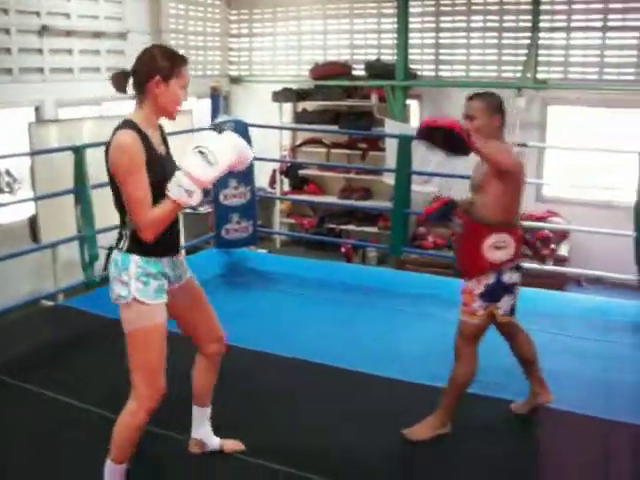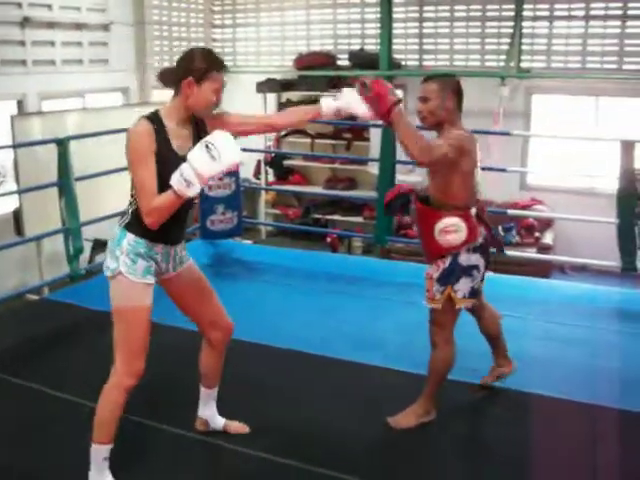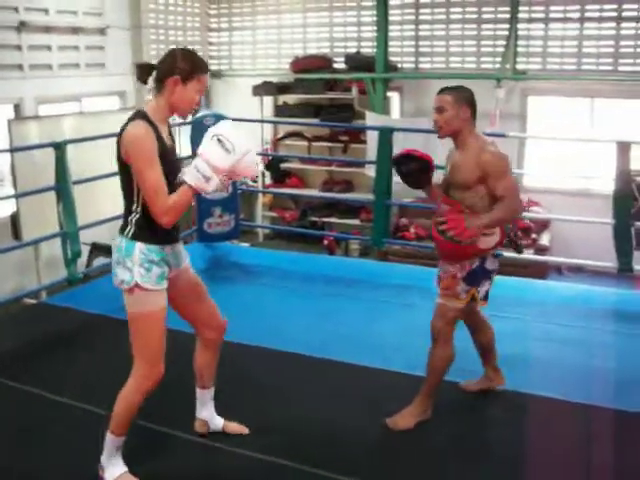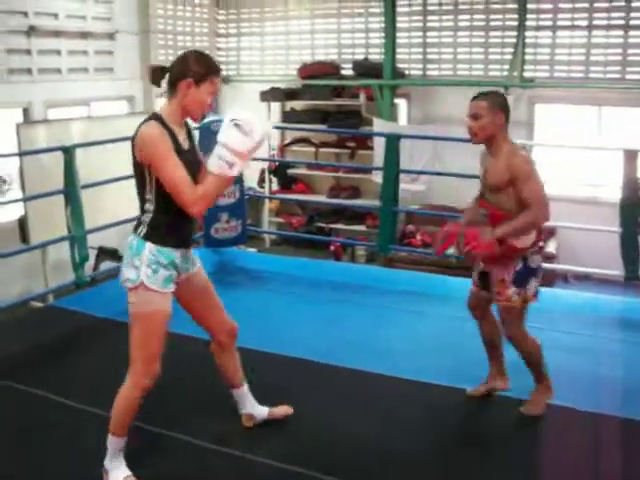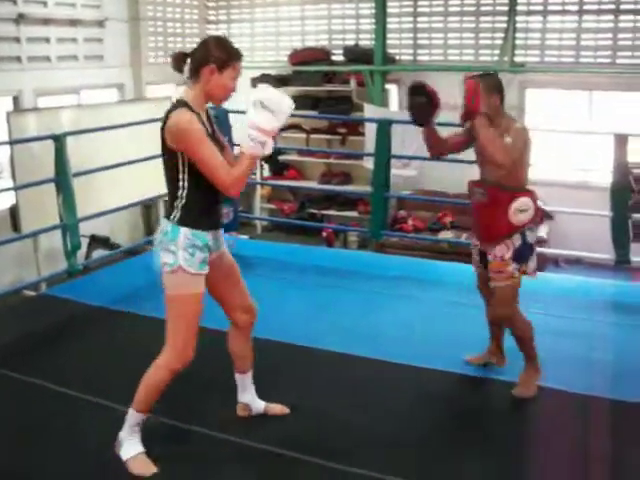
dt=0.3s
person 1, frame 1
left shoulder: (156, 131)
right shoulder: (126, 142)
right elbow: (146, 228)
left wrist: (214, 163)
right wrist: (192, 180)
left hip: (171, 261)
right hip: (138, 269)
left knee: (213, 343)
right knee: (149, 392)
left ankle: (202, 436)
person 1, frame 2
left shoulder: (203, 123)
right shoulder: (145, 131)
left elbow: (273, 122)
right elbow: (151, 214)
left wrist: (331, 106)
right wrist: (195, 175)
left hip: (173, 251)
right hip: (135, 252)
left knee: (219, 329)
right knee: (128, 372)
left ankle: (207, 414)
person 1, frame 3
left shoulder: (164, 126)
right shoulder: (138, 131)
right elbow: (164, 212)
left wrist: (220, 169)
right wrist: (207, 168)
left hip: (170, 251)
right hip: (140, 257)
left knee: (212, 328)
right knee: (149, 373)
left ankle: (206, 417)
person 1, frame 4
left shoulder: (184, 129)
right shoulder: (152, 133)
left elbow: (202, 186)
right elbow: (195, 203)
left hip: (182, 254)
right hip: (152, 257)
left knee: (225, 332)
right knee: (144, 374)
left ankle: (250, 410)
person 1, frame 5
left shoulder: (201, 113)
right shoulder: (182, 119)
left elbow: (225, 169)
right elbow: (230, 184)
left wrist: (258, 132)
right wrist: (259, 134)
left hip: (209, 234)
right hip: (182, 241)
left knee: (243, 316)
right knee: (179, 354)
left ankle: (248, 400)
right ankle: (129, 437)
person 2, frame 1
left shoulder: (506, 156)
right shoulder: (487, 160)
left elbow: (511, 166)
left wrist: (472, 137)
right wrist: (454, 207)
left hip: (493, 267)
right hip: (485, 263)
left knee: (465, 344)
right knee: (509, 327)
left ankle: (441, 418)
right ankle: (539, 389)
person 2, frame 2
left shoulder: (458, 139)
right shoulder: (450, 140)
left elbow: (423, 157)
left wrist: (391, 109)
right wrist: (418, 195)
left hip: (456, 248)
right hip: (457, 242)
left knee: (440, 330)
right knee: (476, 304)
left ankle: (425, 406)
right ankle: (502, 361)
person 2, frame 3
left shoulder: (488, 156)
right shoulder: (454, 154)
left elbow: (514, 205)
left wrist: (475, 225)
right wrist: (424, 180)
left hip: (473, 255)
right hip: (455, 251)
left knee: (440, 328)
right knee: (471, 315)
left ankle: (421, 405)
right ankle: (493, 374)
person 2, frame 4
left shoulder: (518, 160)
right shoulder: (487, 156)
left elbow: (540, 211)
left wrist: (496, 235)
right wrist: (462, 224)
left hip: (516, 254)
right hip: (494, 251)
left knee: (514, 330)
right knee: (477, 306)
left ankle: (543, 386)
right ankle: (497, 375)
person 2, frame 5
left shoulder: (515, 130)
right shoulder: (477, 130)
left elbow: (502, 161)
right elbow: (438, 150)
left wrist: (477, 116)
right wrist: (426, 120)
left hip: (512, 230)
right hip: (487, 227)
left knee: (504, 308)
right knee: (488, 292)
left ankle: (532, 367)
right ankle: (496, 350)
